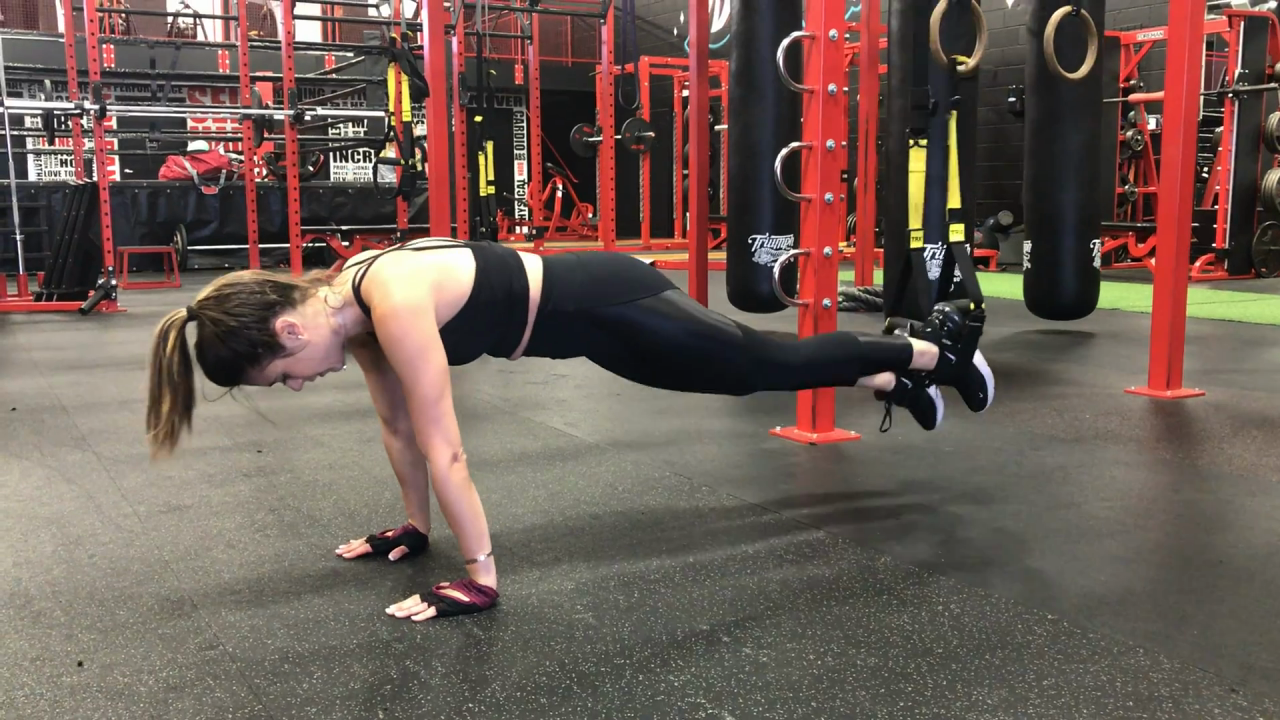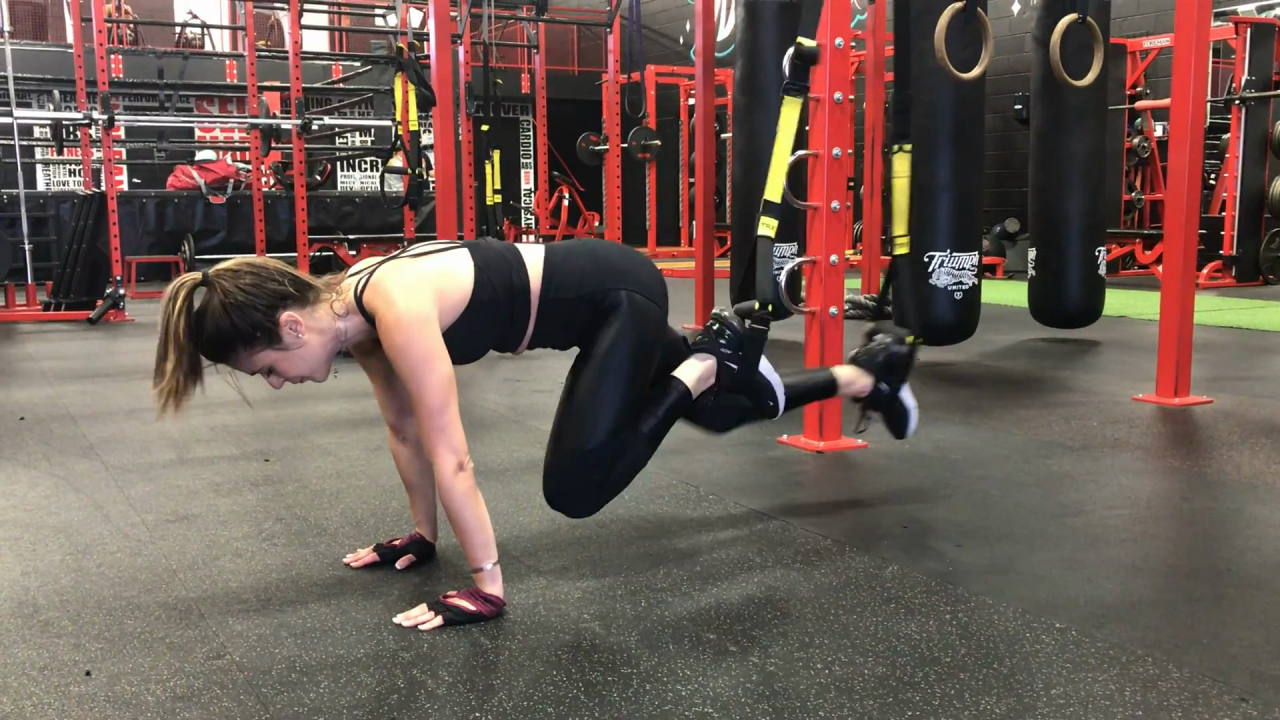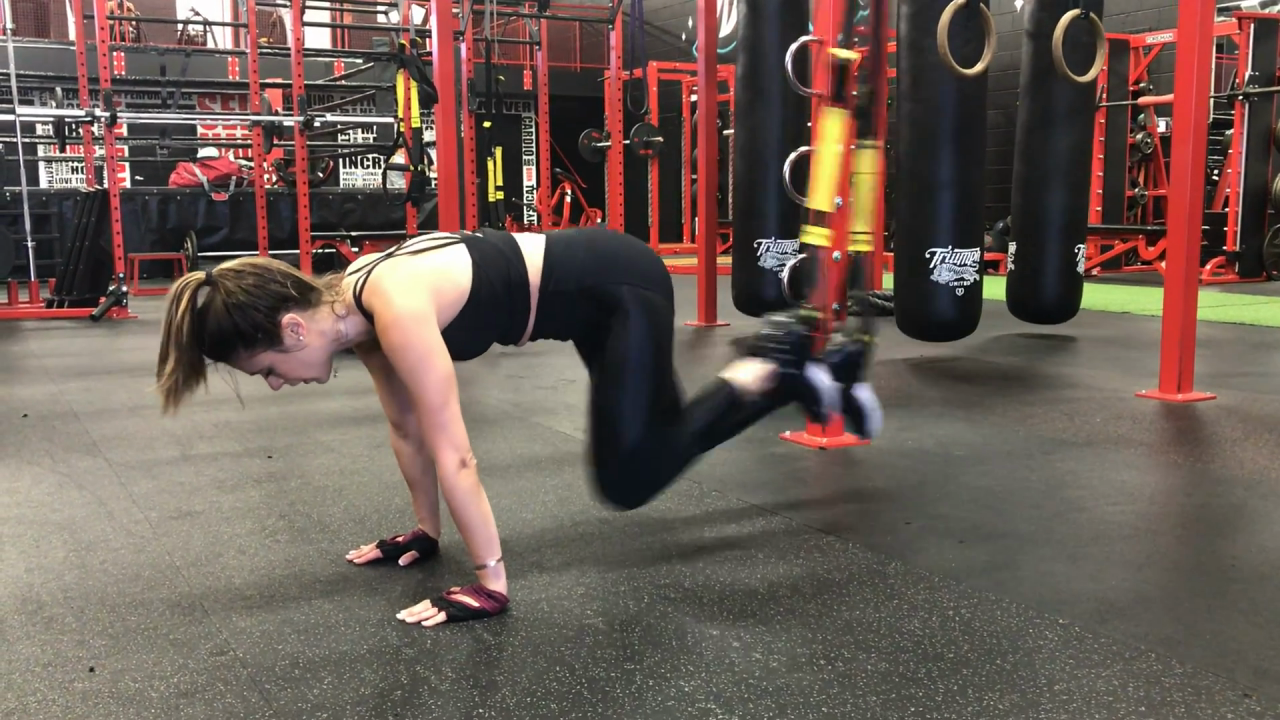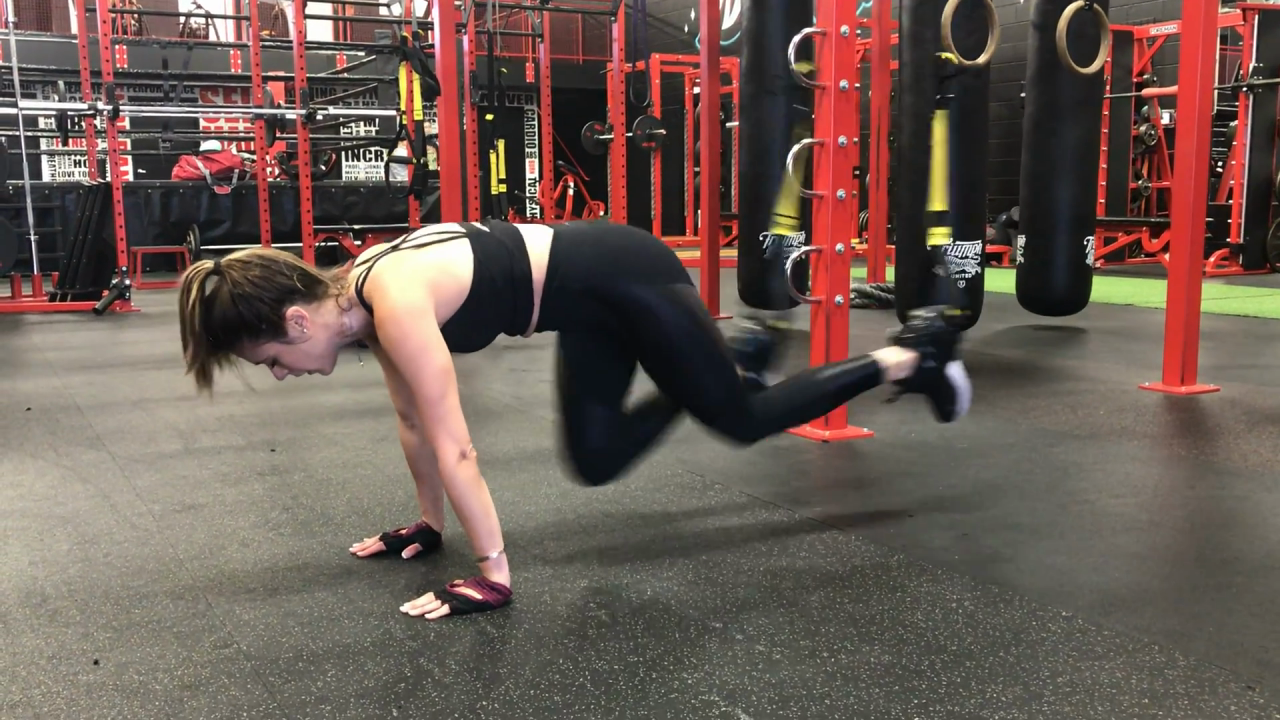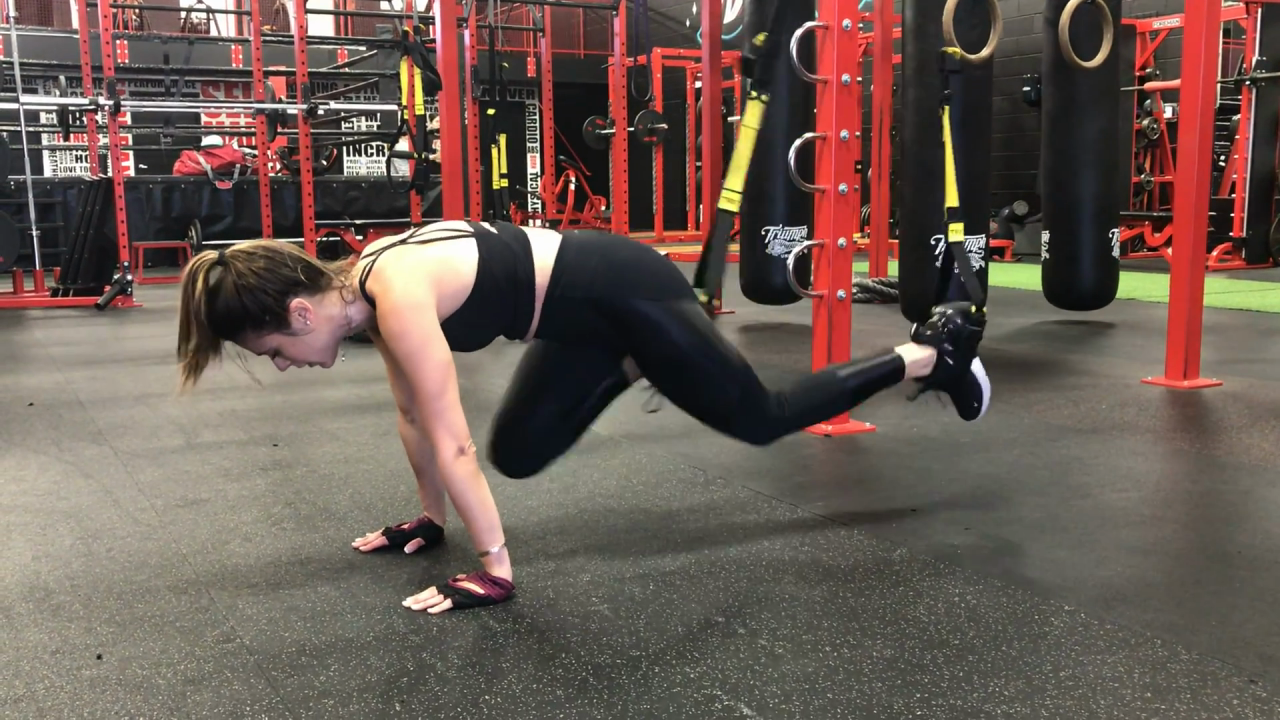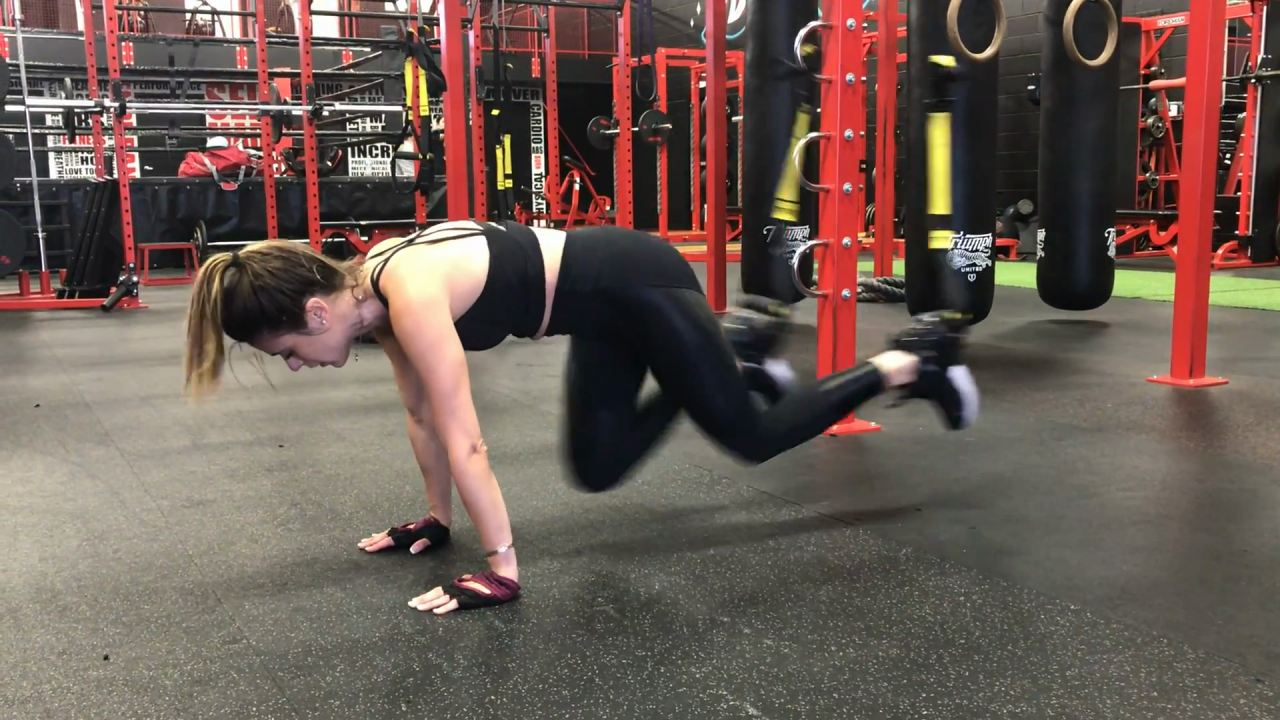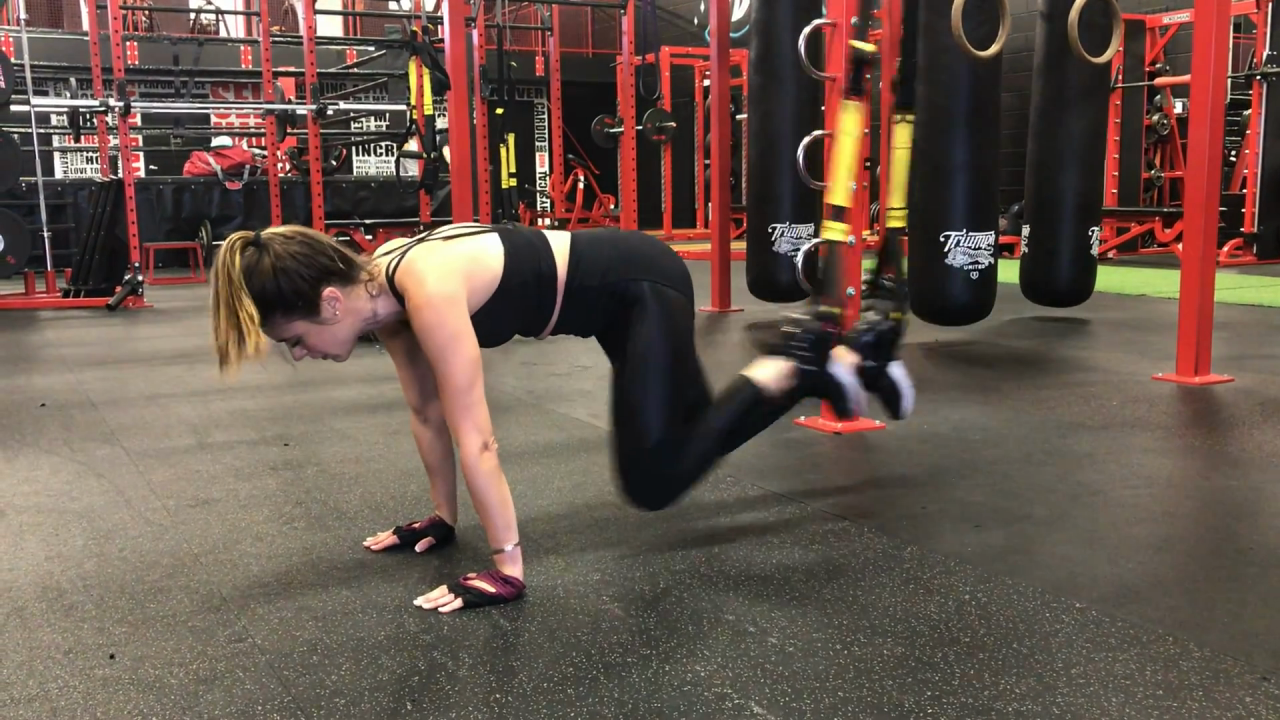
dt=0.7s
person 1, frame 1
left shoulder: (391, 302)
right shoulder: (350, 305)
left elbow: (442, 446)
right elbow: (397, 425)
left wrist: (482, 575)
right wrist: (414, 526)
left hip: (610, 307)
right hip: (586, 315)
left knee: (775, 363)
right knee: (755, 375)
left ankle: (936, 350)
right ankle: (898, 386)
person 1, frame 2
left shoulder: (393, 311)
right shoulder: (352, 310)
left elbow: (450, 458)
right elbow: (405, 431)
left wrist: (487, 585)
right wrist: (421, 534)
left hip: (616, 293)
right hip: (588, 298)
left knee: (577, 486)
right knee: (709, 414)
left ankle: (709, 363)
right ankle: (870, 375)
person 1, frame 3
left shoulder: (394, 310)
right shoulder: (344, 303)
left elbow: (450, 453)
right elbow: (406, 428)
left wrist: (491, 581)
right wrist: (425, 531)
left hip: (617, 284)
right hip: (574, 289)
left knee: (628, 484)
right knee: (650, 445)
left ankle: (773, 367)
right ankle: (826, 379)
person 1, frame 4
left shoulder: (391, 300)
right shoulder: (358, 295)
left elbow: (452, 443)
right elbow: (413, 419)
left wrist: (493, 573)
right wrist: (428, 523)
left hip: (619, 283)
right hip: (590, 293)
left knee: (742, 416)
right knee: (595, 461)
left ankle: (909, 359)
right ankle: (714, 363)
person 1, frame 5
left shoulder: (395, 298)
right shoulder: (368, 279)
left elbow: (450, 440)
right elbow: (414, 414)
left wrist: (496, 568)
right wrist: (429, 518)
left hip: (621, 292)
right hip: (587, 297)
left knee: (760, 415)
right knee: (518, 456)
left ankle: (934, 354)
right ankle: (633, 365)
person 1, frame 6
left shoulder: (409, 297)
right shoulder: (373, 284)
left elbow: (463, 440)
right elbow: (421, 415)
left wrist: (503, 569)
right wrist: (438, 518)
left hip: (633, 283)
right hip: (598, 292)
left knee: (754, 432)
right knee: (597, 469)
left ankle: (918, 362)
right ankle: (734, 342)
person 1, frame 7
left shoulder: (425, 290)
right shoulder: (378, 284)
left elbow: (473, 435)
right elbow: (425, 410)
left wrist: (507, 566)
right wrist: (442, 516)
left hip: (637, 283)
right hip: (608, 289)
left knee: (654, 482)
right knee: (708, 429)
left ankle: (789, 366)
right ankle: (857, 356)
